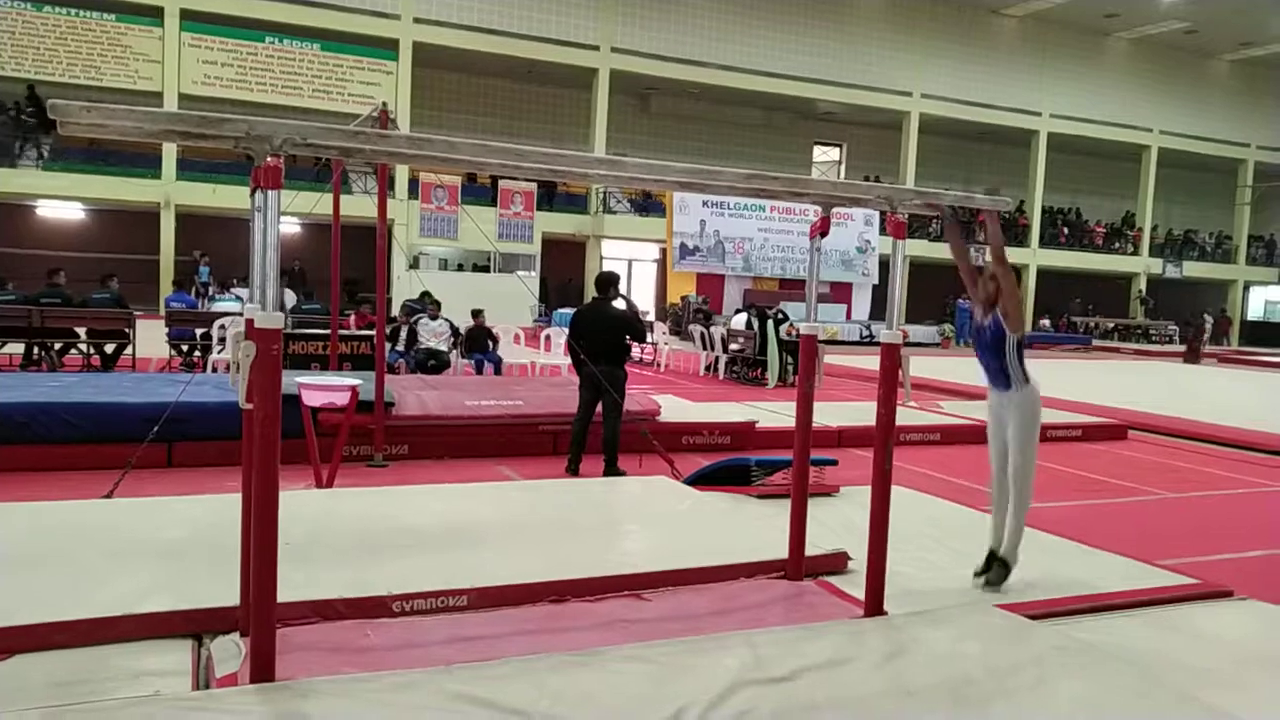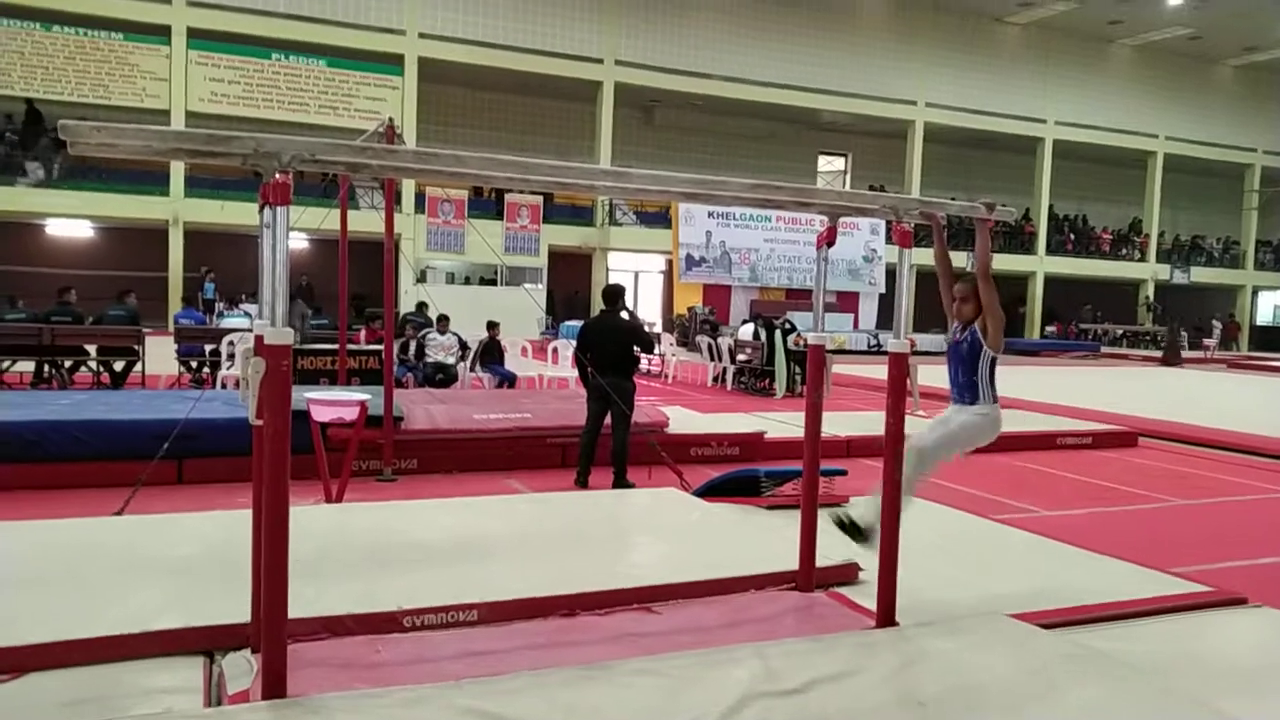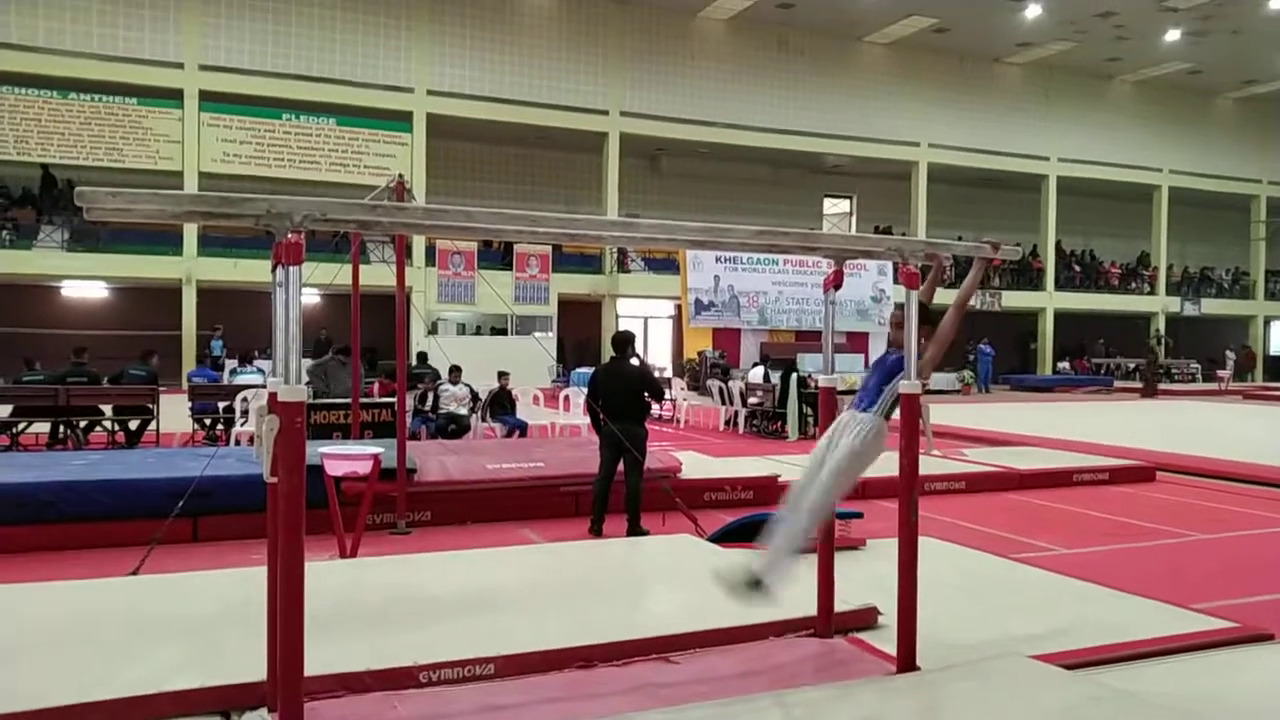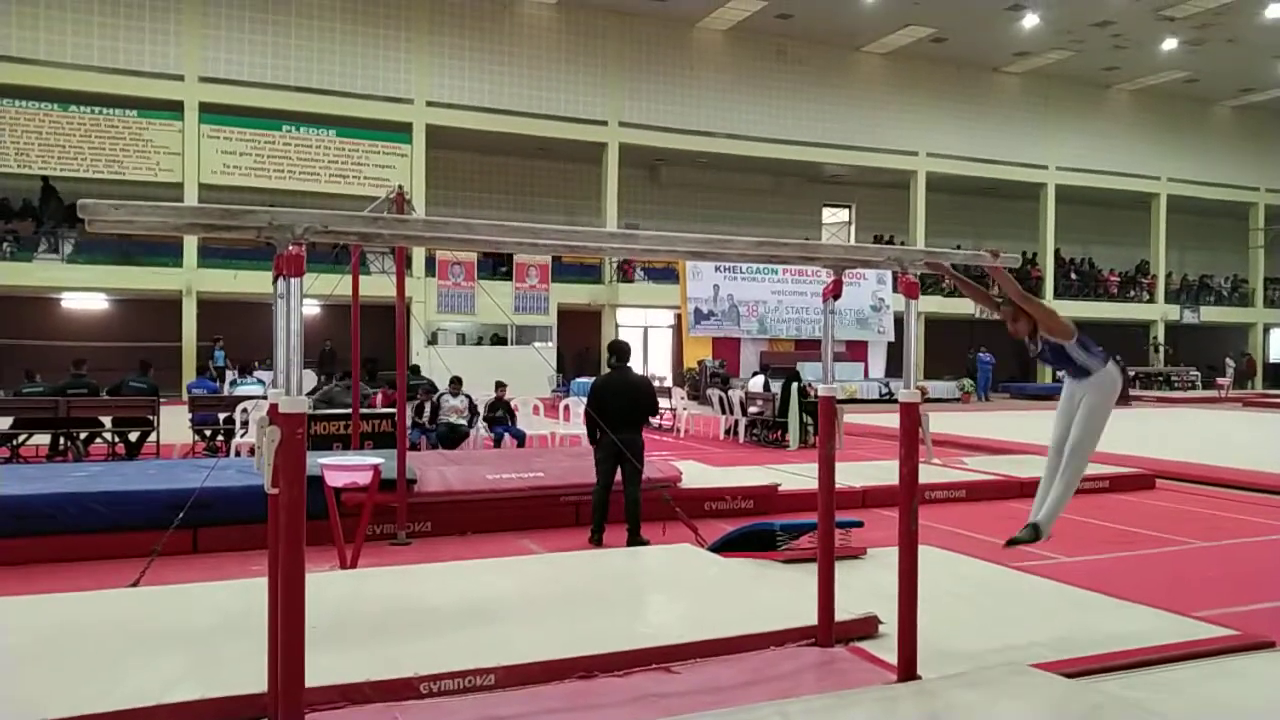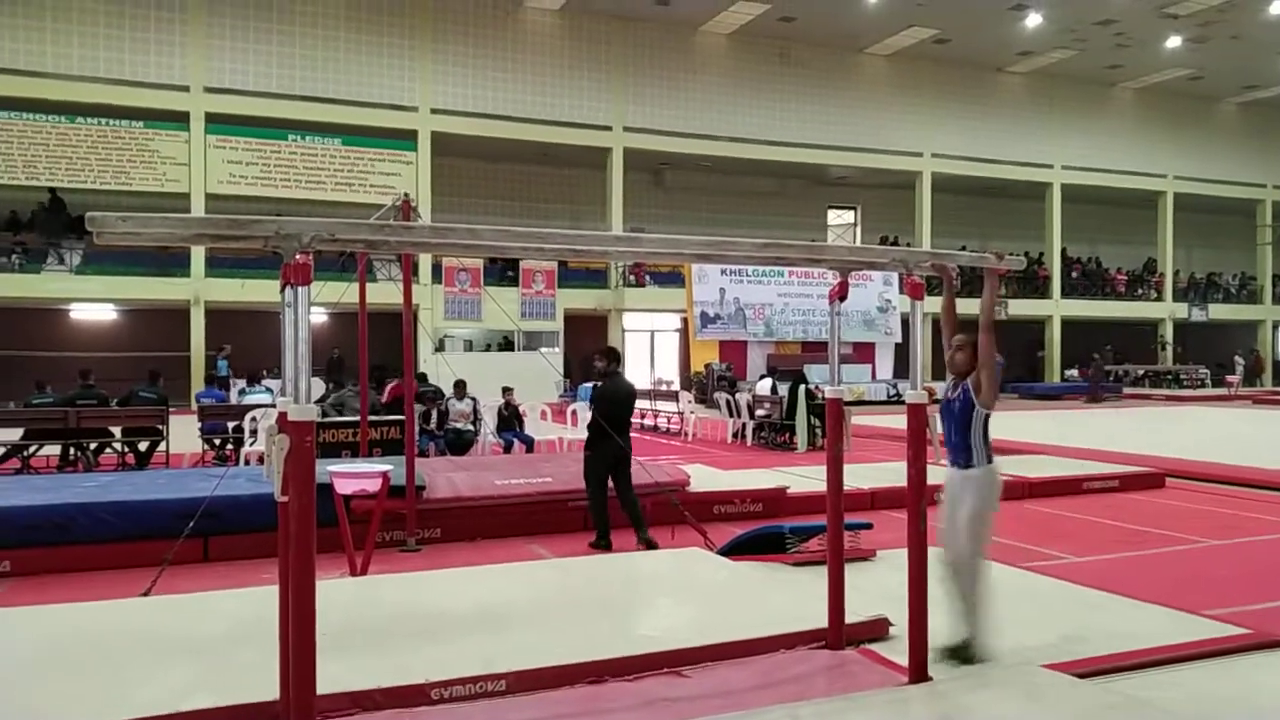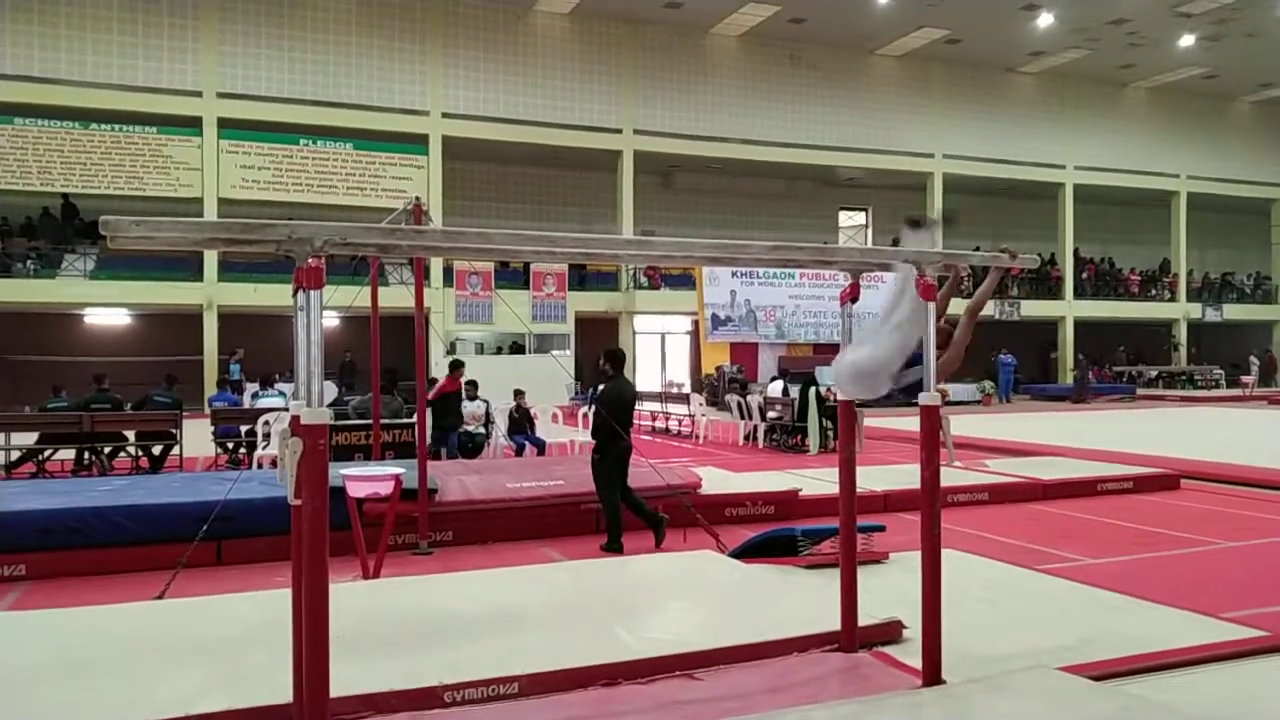
dt=0.7s
person 1, frame 1
left shoulder: (1010, 309)
right shoulder: (980, 306)
left elbow: (1000, 258)
right elbow: (961, 256)
left wrist: (991, 215)
right wrist: (948, 216)
left hip: (1021, 400)
right hip: (998, 400)
left knee: (1019, 478)
right knee: (999, 478)
left ankle: (1008, 552)
right ankle: (996, 549)
person 1, frame 2
left shoulder: (990, 328)
right shoulder: (957, 325)
left elbow: (984, 275)
right elbow: (944, 274)
left wrist: (983, 228)
right wrist: (938, 233)
left hip: (982, 417)
right hip: (957, 412)
left knee: (915, 451)
right knee: (908, 453)
left ankle: (871, 523)
right ankle: (871, 519)
person 1, frame 3
left shoulder: (925, 356)
right shoulder: (892, 353)
left elbow: (957, 308)
right elbow: (918, 310)
left wrist: (978, 269)
right wrist: (936, 272)
left hip: (869, 430)
right hip: (850, 423)
left knee: (818, 498)
right knee: (800, 494)
left ankle: (766, 573)
right ankle: (765, 568)
person 1, frame 4
left shoulder: (1052, 326)
right shoulder: (1027, 330)
left elbow: (1018, 297)
right elbow: (983, 298)
left wrist: (995, 269)
right wrist: (948, 273)
left hip: (1100, 379)
right hip: (1076, 382)
left knee: (1075, 453)
right knee: (1056, 452)
left ankle: (1041, 524)
right ankle: (1035, 522)
person 1, frame 5
left shoulder: (981, 385)
right shoulder: (952, 381)
left elbow: (986, 331)
right elbow: (946, 330)
left wrist: (990, 283)
right wrist: (948, 287)
left hip: (979, 480)
right hip: (956, 480)
left knee: (963, 561)
right knee: (956, 558)
left ankle: (974, 641)
right ankle: (969, 635)
person 1, frame 6
left shoulder: (942, 365)
left elbow: (971, 313)
right elbow: (937, 314)
left wrist: (997, 271)
right wrist: (954, 278)
left hip: (867, 377)
person 2, frame 1
left shoulder: (581, 313)
right shoulder: (620, 315)
left elbow: (572, 344)
right elbow: (641, 337)
left wrist: (580, 369)
right wrist: (634, 313)
left hip: (589, 370)
right hip: (612, 371)
left knee: (582, 415)
right knee: (611, 419)
left ankle: (573, 463)
right ankle: (610, 467)
person 2, frame 2
left shoulder: (589, 325)
right shoulder: (628, 326)
left elbow: (580, 356)
right elbow: (649, 347)
left wrist: (587, 382)
right wrist: (638, 324)
left hip: (597, 382)
right hip: (621, 383)
left knee: (591, 428)
right knee: (620, 431)
left ankle: (582, 476)
right ankle: (619, 479)
person 2, frame 3
left shoulder: (600, 372)
right shoulder: (639, 372)
left elbow: (591, 403)
right elbow: (659, 395)
left wrist: (599, 429)
left hip: (609, 429)
right hip: (633, 430)
left knee: (603, 476)
right knee: (633, 478)
left ankle: (596, 524)
right ankle: (633, 526)
person 2, frame 4
left shoulder: (601, 382)
right shoulder: (642, 382)
left elbow: (590, 414)
right elbow: (653, 411)
left wrist: (593, 440)
left hip: (607, 440)
right hip: (633, 440)
left knee: (602, 487)
right knee: (632, 488)
left ankle: (596, 534)
right ankle: (634, 535)
person 2, frame 5
left shoulder: (604, 389)
right shoulder: (628, 387)
left elbow: (598, 421)
left wrist: (589, 446)
left hip: (602, 445)
right hip: (622, 442)
left knee: (597, 492)
right knee: (625, 489)
left ankle: (603, 538)
right ankle: (642, 533)
person 2, frame 6
left shoulder: (611, 390)
right shoulder: (627, 386)
left elbow: (606, 424)
left wrist: (598, 450)
left hip: (609, 447)
right hip: (623, 443)
left knee: (608, 494)
right knee: (622, 489)
left ankle: (614, 541)
right ankle: (655, 520)
